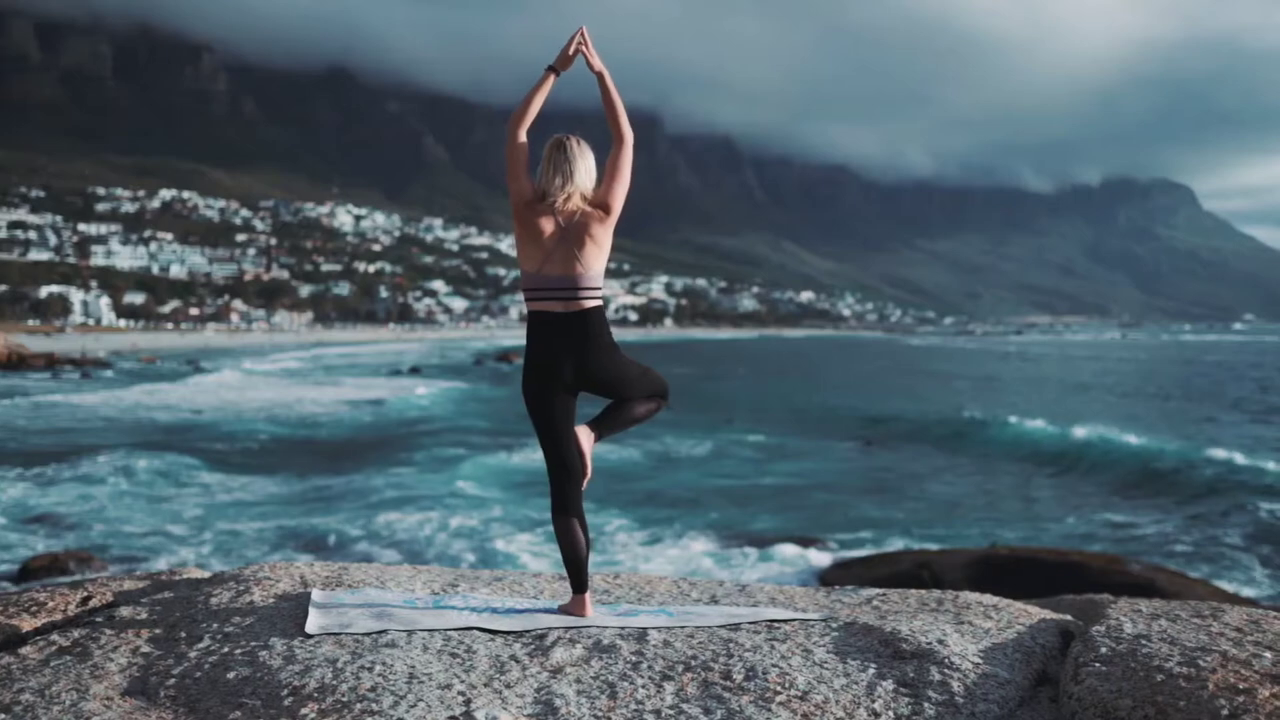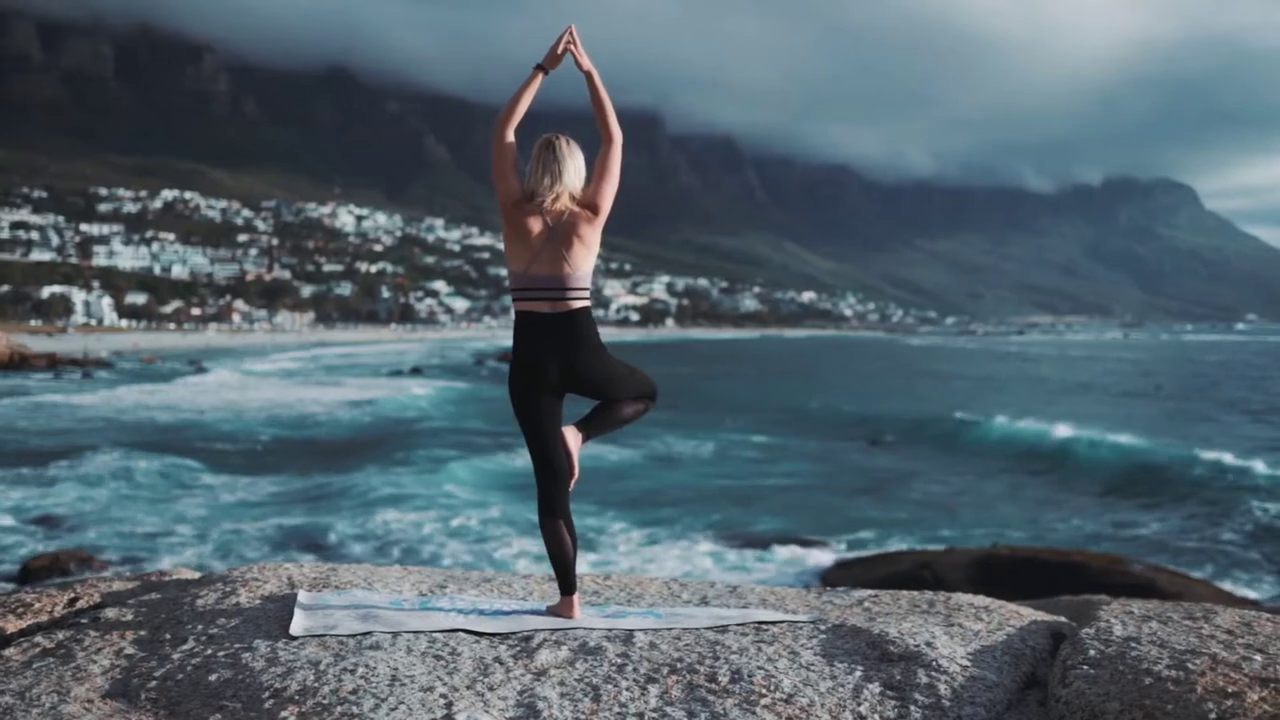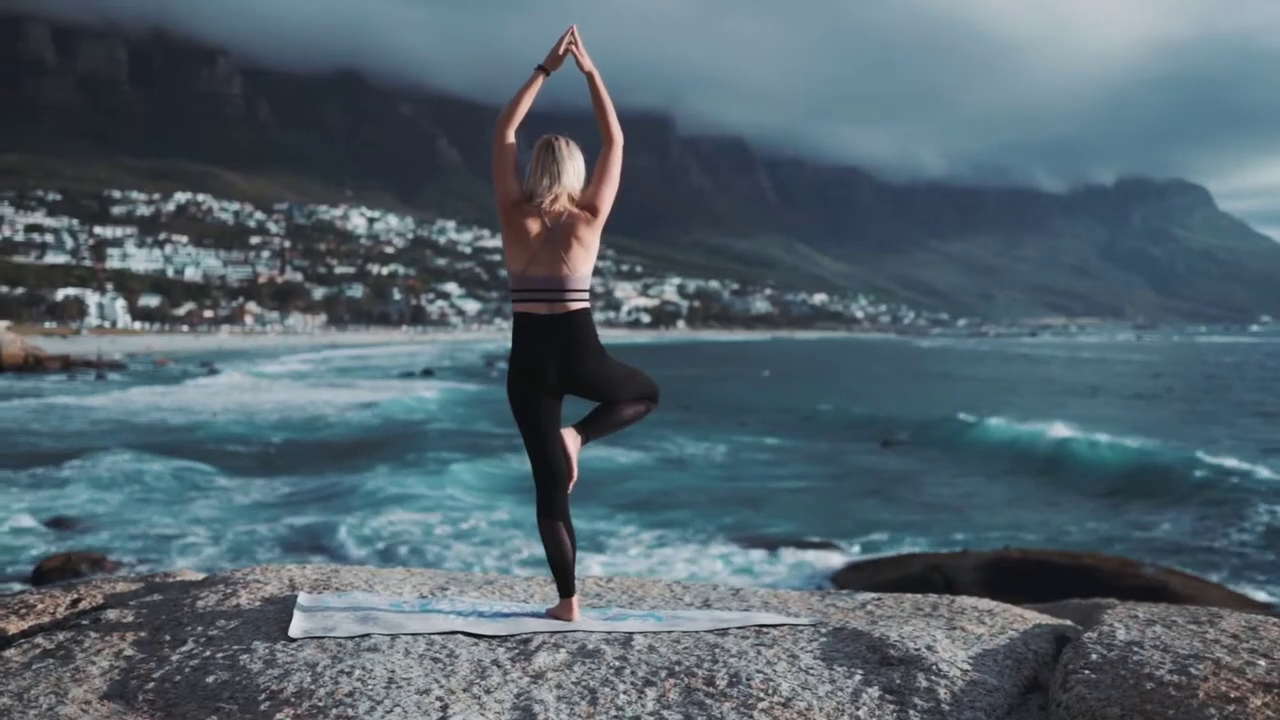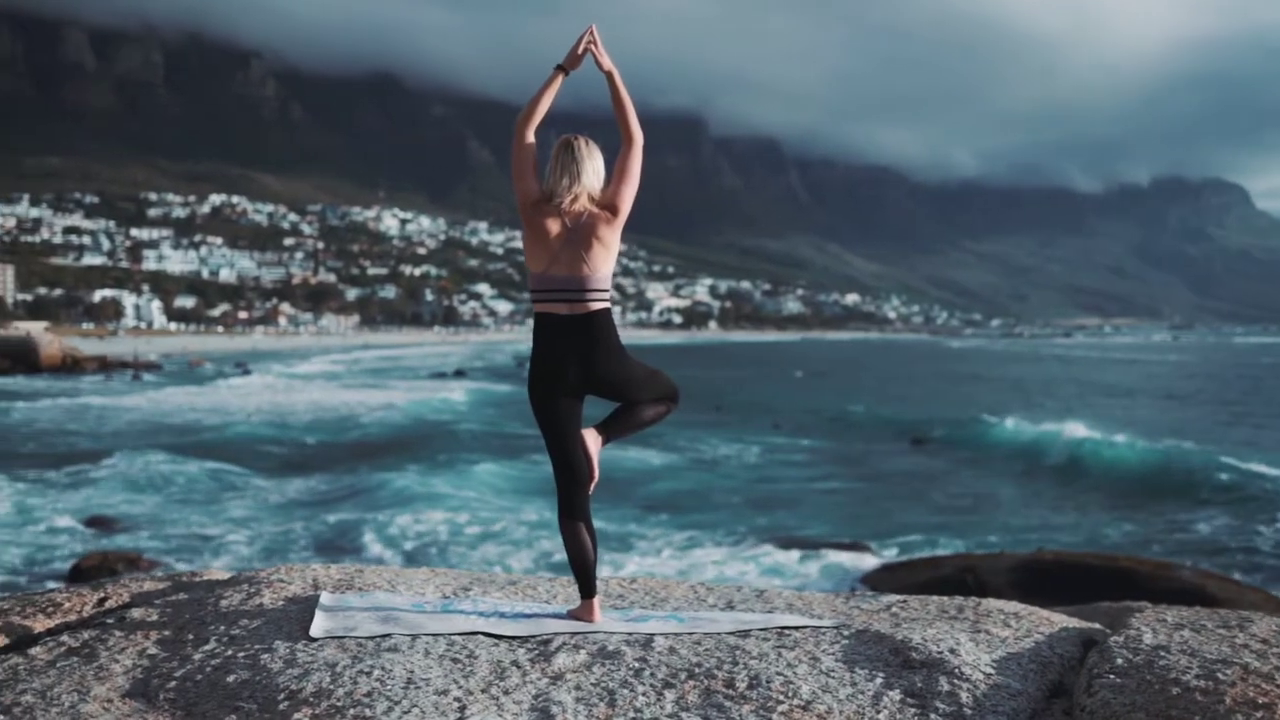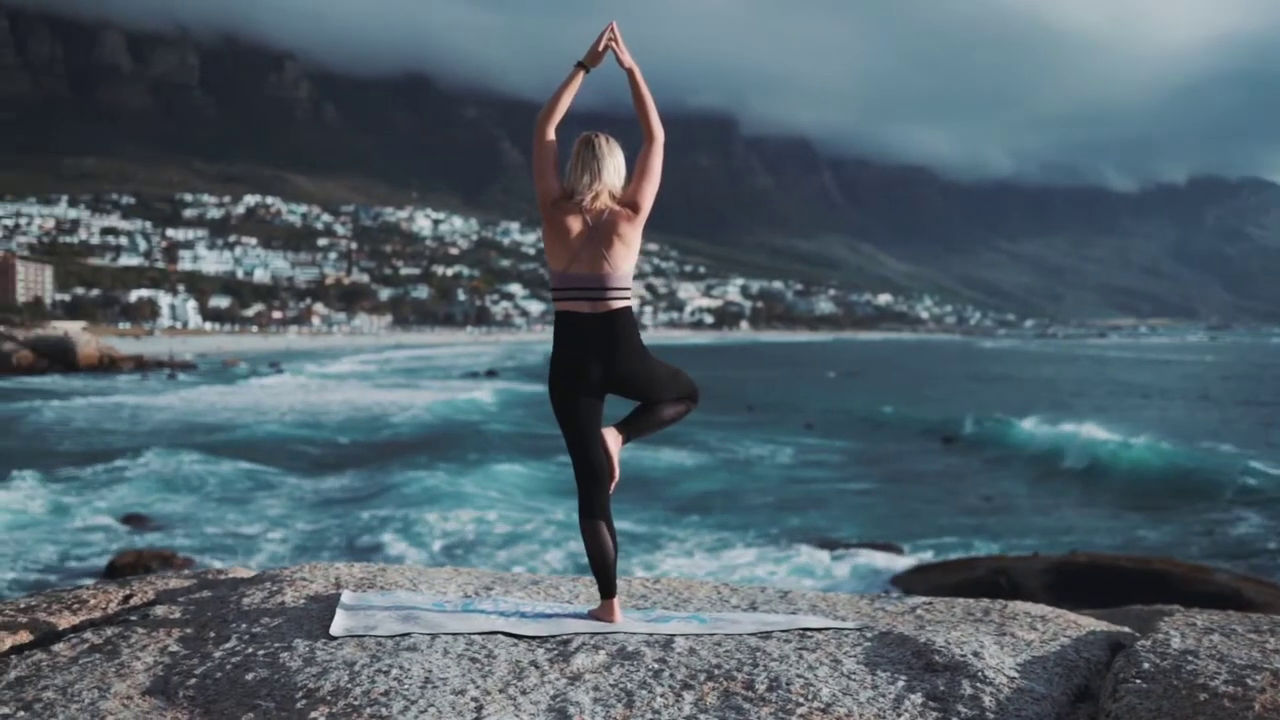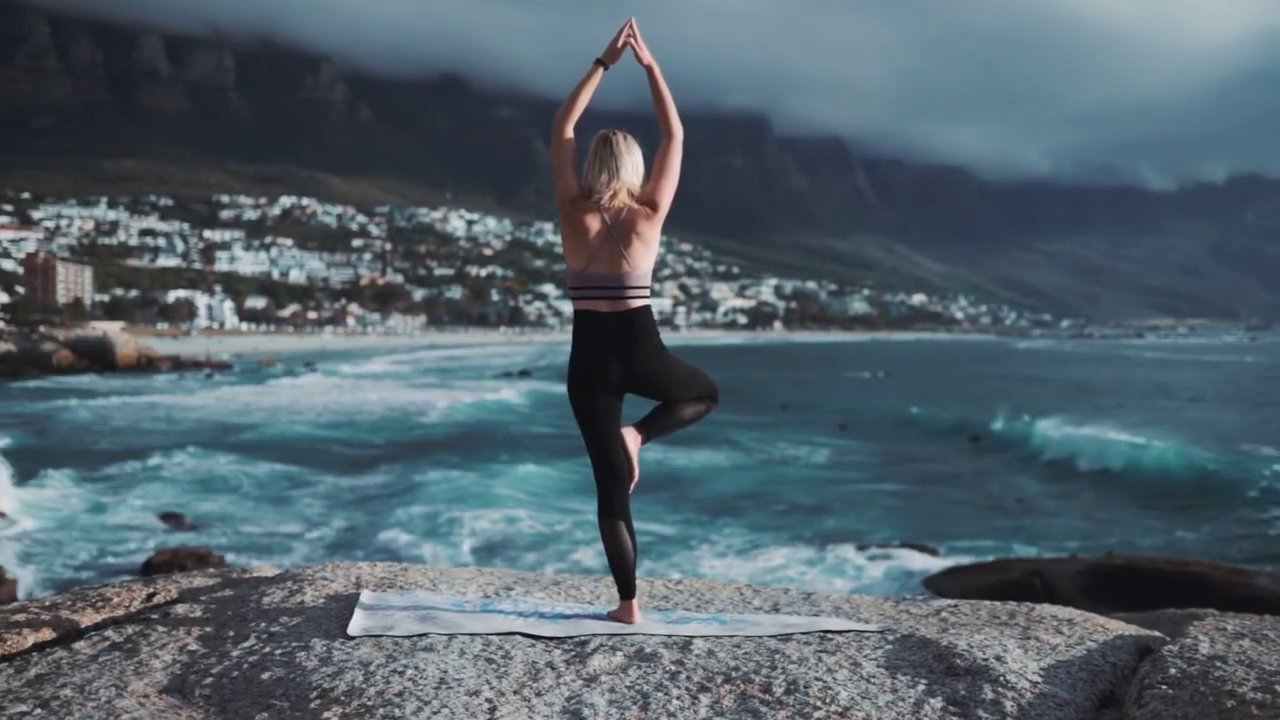
dt=0.4s
person 1, frame 1
left shoulder: (527, 216)
right shoulder: (602, 217)
left elbow: (516, 133)
right elbow: (625, 138)
left wrist: (555, 69)
right wrist: (598, 70)
left hip: (543, 358)
right hip: (593, 352)
left knee: (564, 482)
right knee: (656, 391)
left ankle: (580, 598)
right ankle: (591, 432)
person 1, frame 2
left shoulder: (515, 215)
right shoulder: (590, 217)
left elbow: (503, 132)
right elbow: (614, 138)
left wrist: (544, 67)
right wrist: (587, 69)
left hip: (531, 358)
right hip: (581, 353)
left knee: (551, 484)
right knee: (645, 391)
left ankle: (569, 599)
right ankle: (580, 434)
person 1, frame 3
left shoulder: (514, 216)
right shoulder: (589, 219)
left elbow: (504, 133)
right elbow: (614, 140)
left wrist: (545, 69)
right wrist: (589, 70)
left hip: (528, 359)
right hip: (579, 354)
left knee: (549, 486)
right knee: (645, 393)
left ankle: (567, 602)
right ankle: (578, 436)
person 1, frame 4
left shoulder: (534, 217)
right shoulder: (609, 219)
left elbow: (523, 133)
right elbow: (635, 139)
left wrist: (564, 68)
right wrist: (608, 69)
left hip: (549, 361)
right hip: (600, 355)
left knee: (571, 487)
right knee: (666, 394)
left ankle: (589, 603)
right ankle: (599, 436)
person 1, frame 5
left shoulder: (554, 215)
right shoulder: (631, 217)
left elbow: (544, 130)
right elbow: (656, 137)
left wrist: (585, 65)
right wrist: (629, 66)
left hip: (570, 359)
right hip: (621, 353)
left knee: (591, 487)
right knee: (686, 393)
left ankle: (610, 604)
right ankle: (620, 435)
person 1, frame 6
left shoulder: (573, 214)
right shoulder: (649, 215)
left elbow: (562, 128)
right elbow: (675, 134)
left wrist: (604, 62)
right wrist: (648, 62)
left hip: (589, 359)
right hip: (641, 353)
left knee: (611, 487)
right knee: (706, 392)
left ankle: (628, 605)
right ankle: (639, 435)
